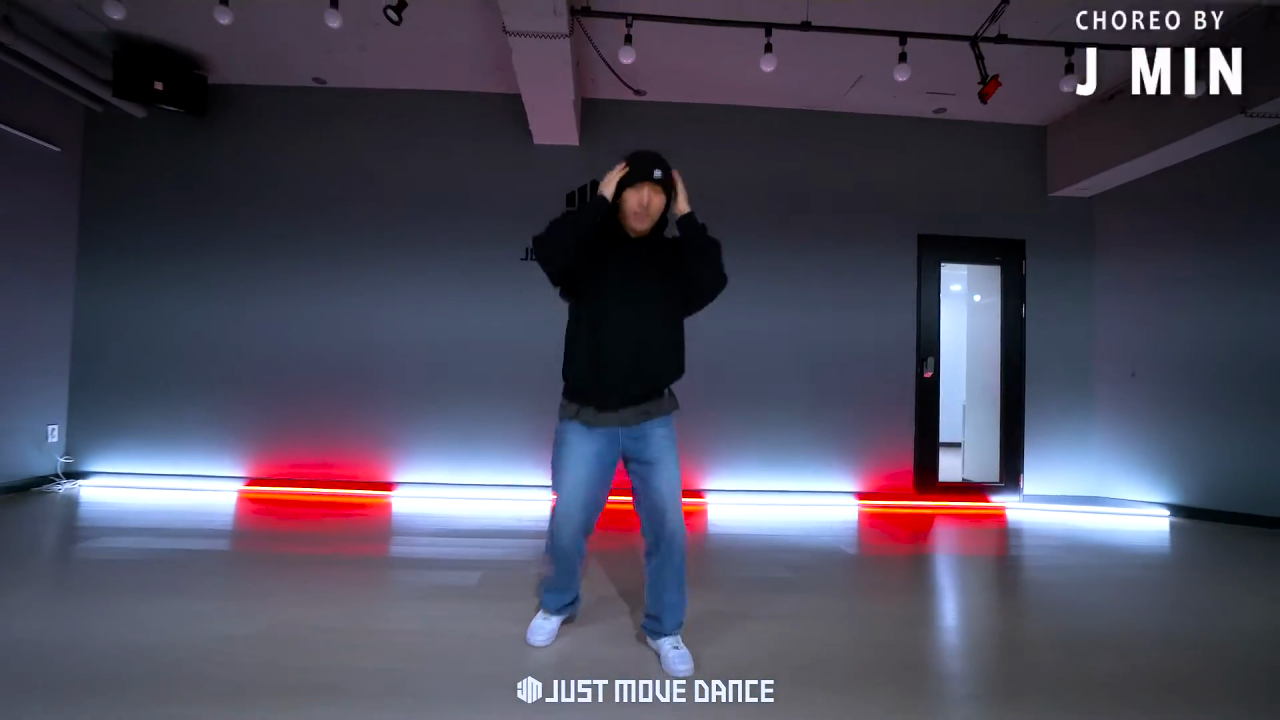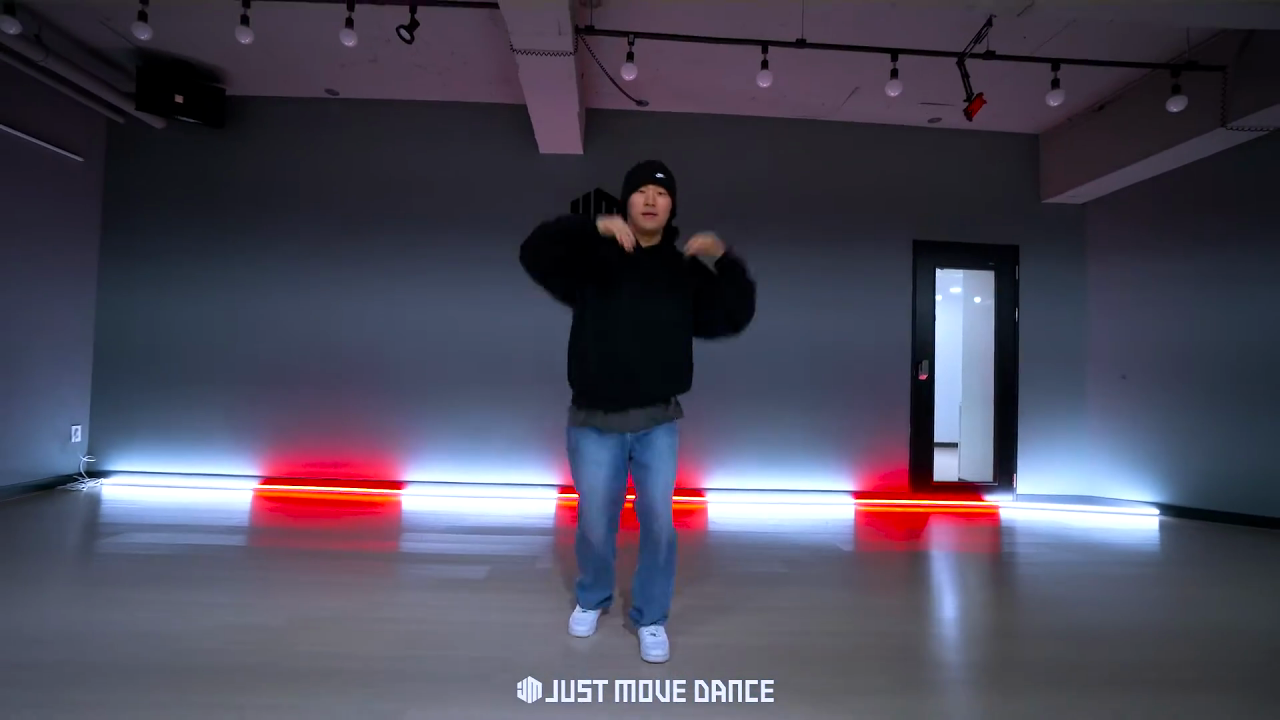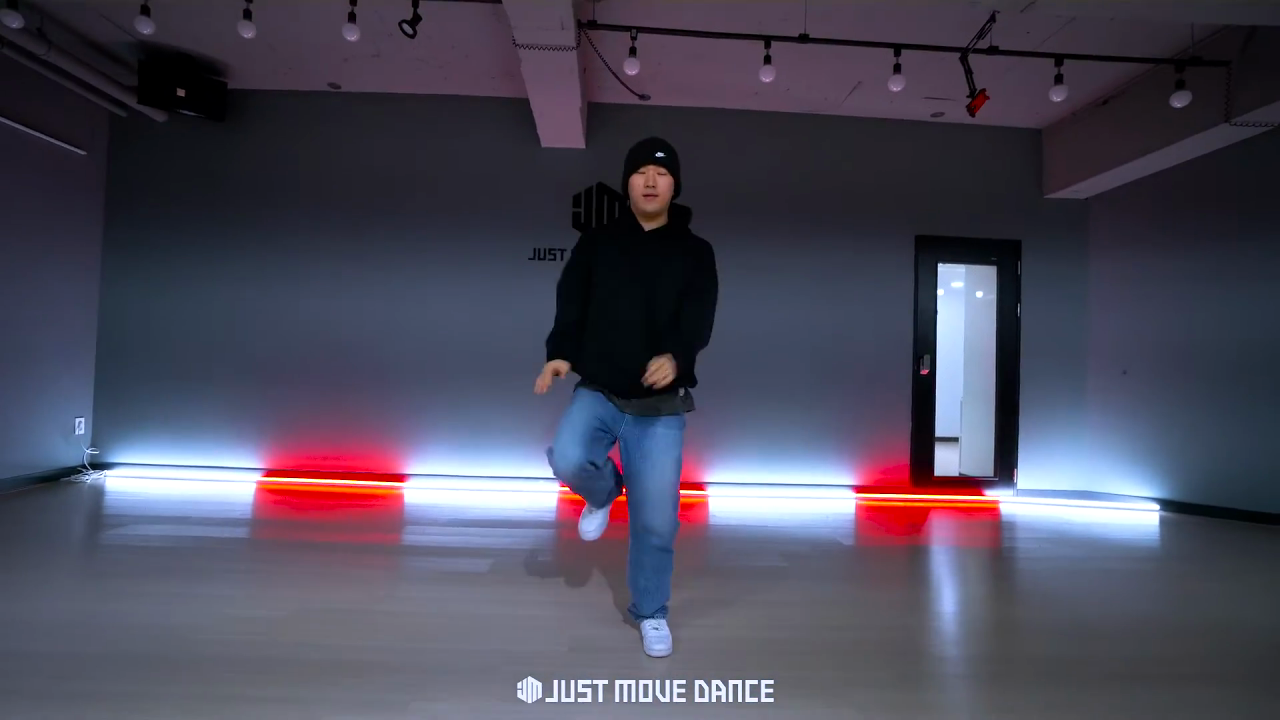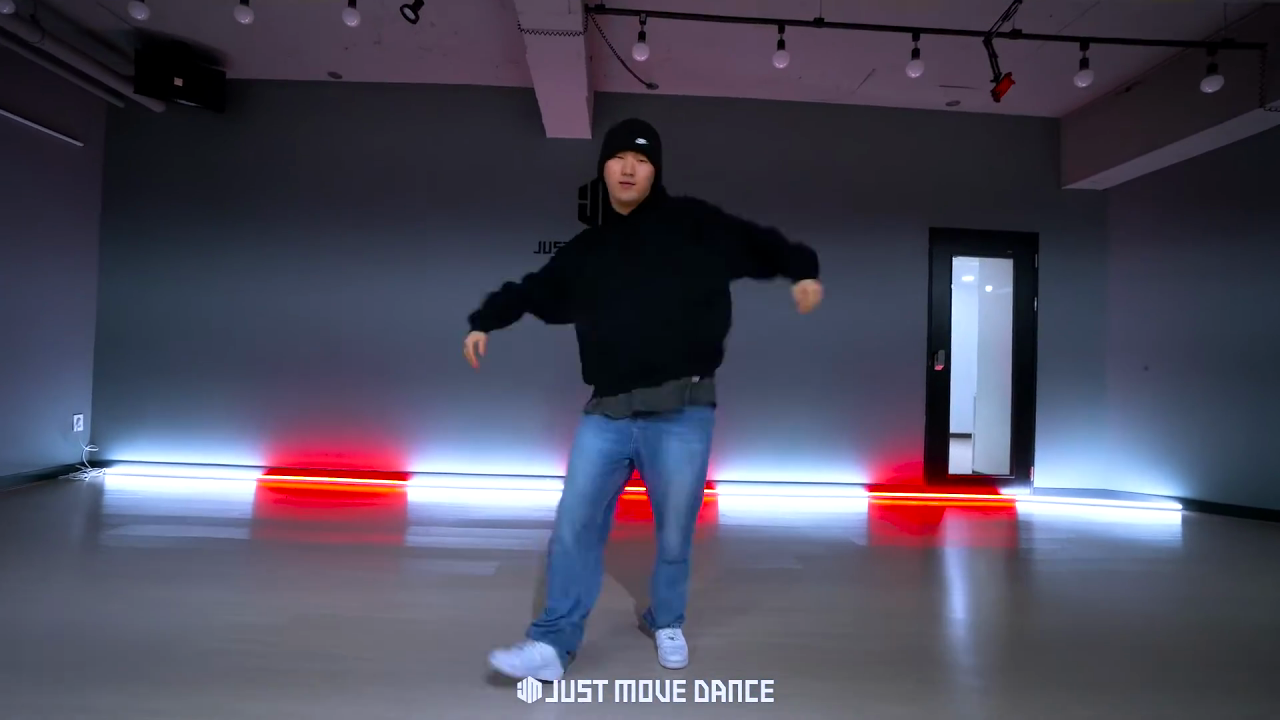
dt=0.3s
person 1, frame 1
left shoulder: (674, 256)
right shoulder: (587, 248)
left elbow: (709, 283)
right elbow: (552, 254)
left wrist: (688, 218)
right wrist: (600, 200)
left hip: (652, 417)
right hip: (586, 417)
left knee: (668, 528)
right knee: (569, 526)
left ankle: (666, 630)
right ankle: (556, 604)
person 1, frame 2
left shoulder: (687, 269)
right shoulder: (590, 257)
left elbow: (735, 317)
right elbow: (537, 254)
left wrist: (724, 261)
right wrist: (594, 228)
left hip: (656, 421)
right hip: (593, 420)
left knee: (659, 524)
right knee: (595, 525)
left ankle: (650, 617)
right ankle: (592, 599)
person 1, frame 3
left shoulder: (695, 253)
right shoulder: (595, 245)
left elbow: (697, 324)
right elbow: (571, 306)
left wrist: (674, 357)
right wrist: (560, 356)
left hip: (660, 409)
right hip: (597, 392)
left knee: (655, 520)
right knee: (568, 461)
left ankle: (650, 612)
right ankle: (605, 490)
person 1, frame 4
left shoulder: (692, 221)
right shoulder: (587, 248)
left elbow: (757, 245)
right elbow: (534, 291)
left wrist: (801, 269)
right wrist: (485, 319)
left hip: (684, 411)
right hip: (609, 413)
left knee: (675, 533)
right knee: (575, 524)
left ankle: (667, 624)
right ankle: (548, 646)
